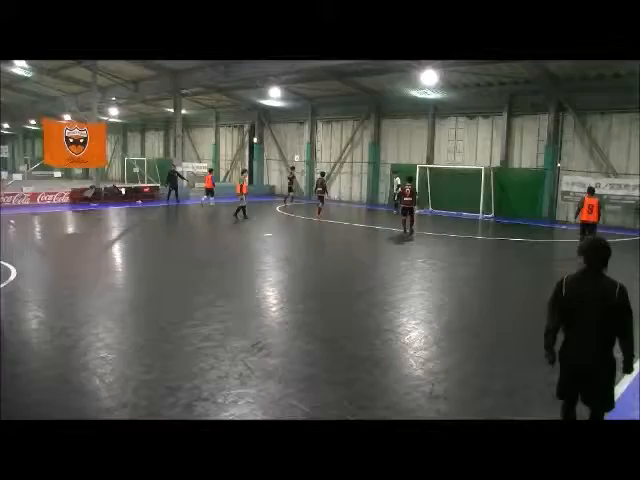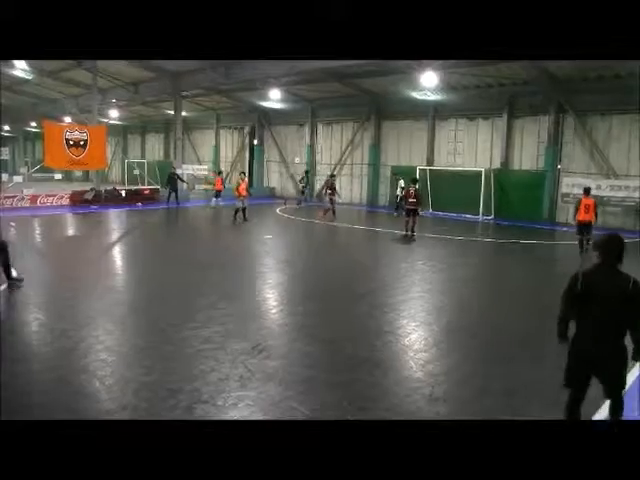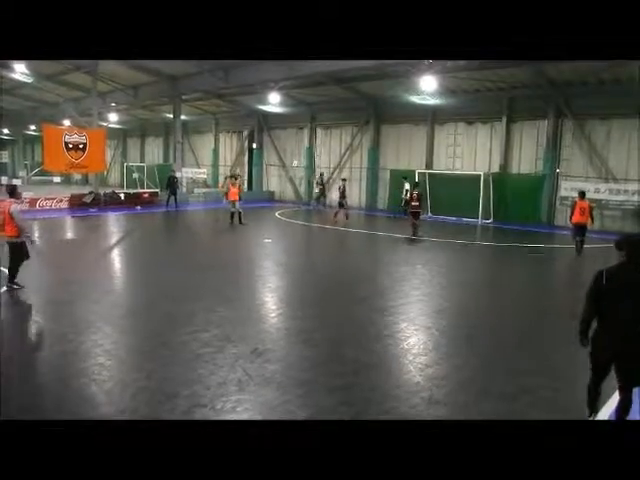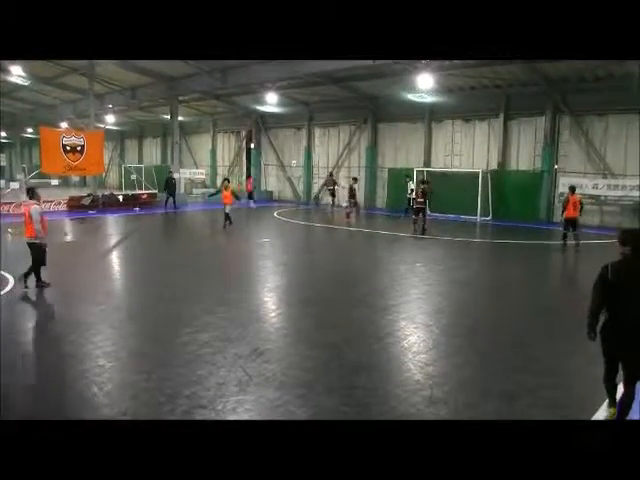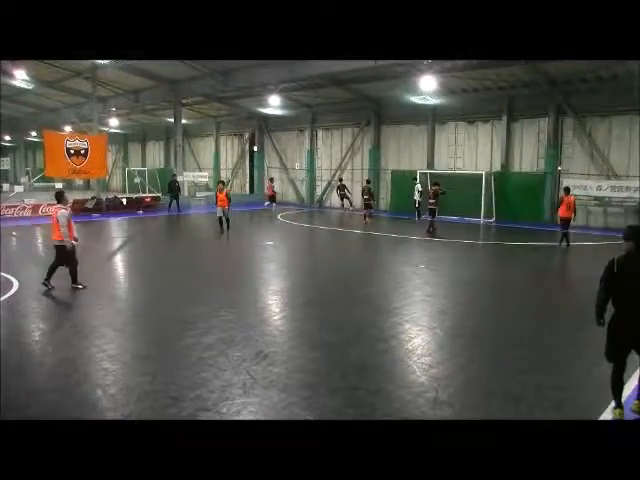
dt=0.4s
person 1, frame 1
left shoulder: (565, 285)
right shoulder: (616, 291)
left elbow: (553, 321)
right elbow: (625, 329)
left wrist: (549, 348)
right wrist: (628, 358)
left hip: (571, 355)
right hip: (601, 359)
left knee: (569, 401)
right knee: (597, 408)
person 1, frame 2
left shoulder: (580, 278)
left elbow: (566, 310)
left wrist: (562, 332)
left hip: (582, 346)
right hip: (612, 349)
left knee: (576, 394)
right knee: (616, 394)
right ankle: (615, 419)
person 1, frame 3
left shoulder: (604, 275)
left elbow: (590, 307)
left wrist: (583, 331)
left hip: (604, 339)
left knee: (595, 380)
left ankle: (591, 416)
person 1, frame 4
left shoulder: (609, 270)
left elbow: (597, 301)
left wrist: (591, 325)
left hip: (613, 330)
left knee: (610, 371)
left ankle: (612, 406)
right ankle: (619, 417)
person 1, frame 5
left shoulder: (615, 264)
left elbow: (604, 292)
left wrist: (599, 314)
left hip: (621, 321)
left knee: (618, 367)
left ankle: (618, 408)
